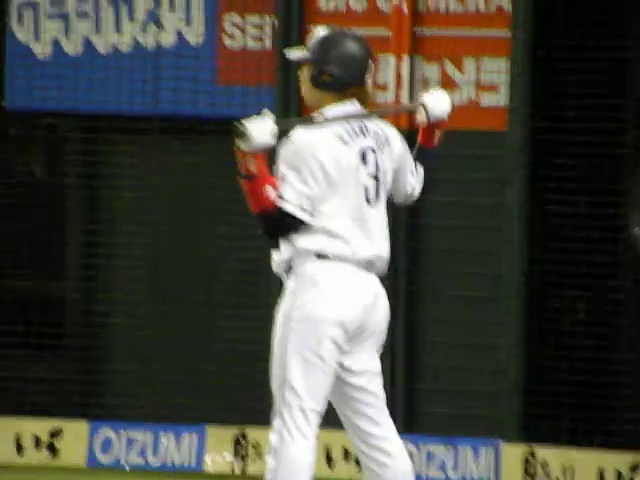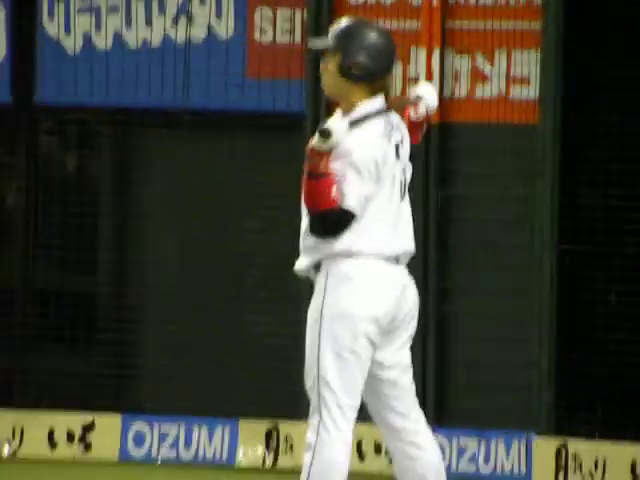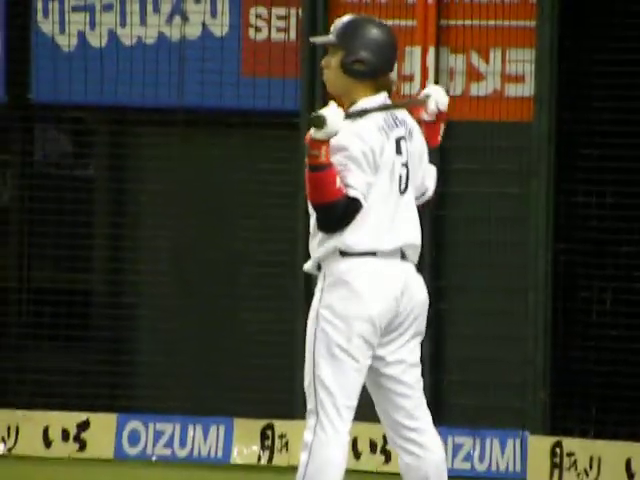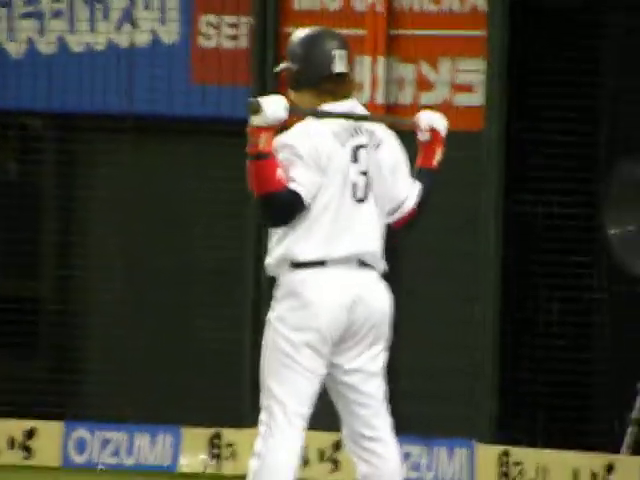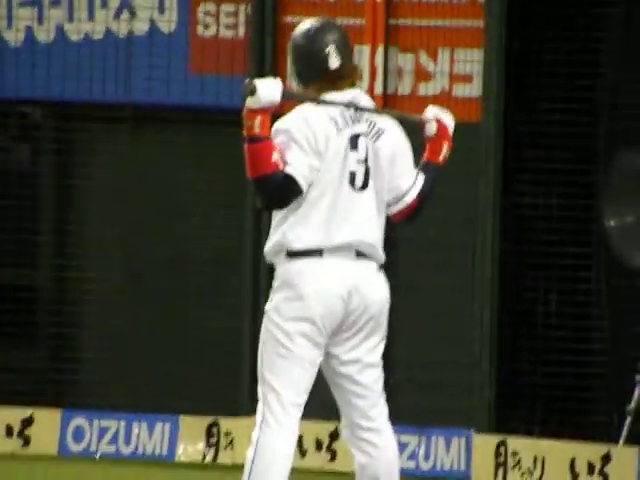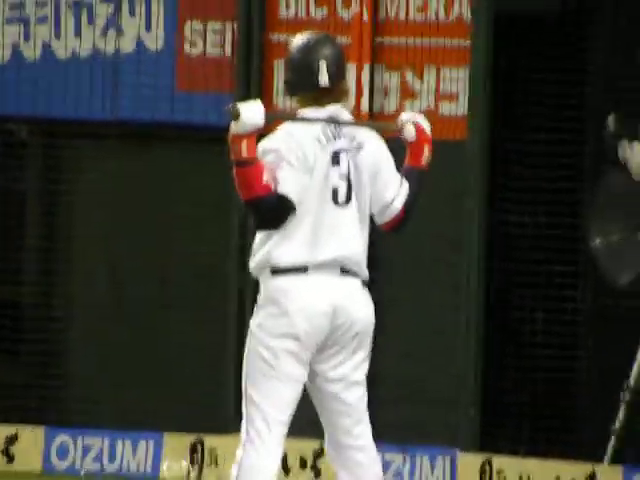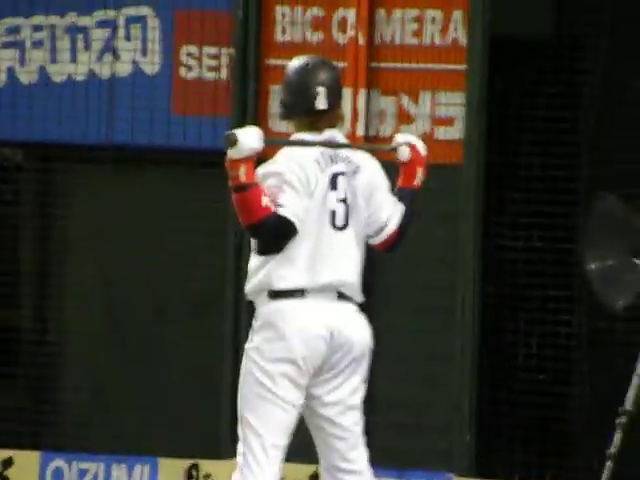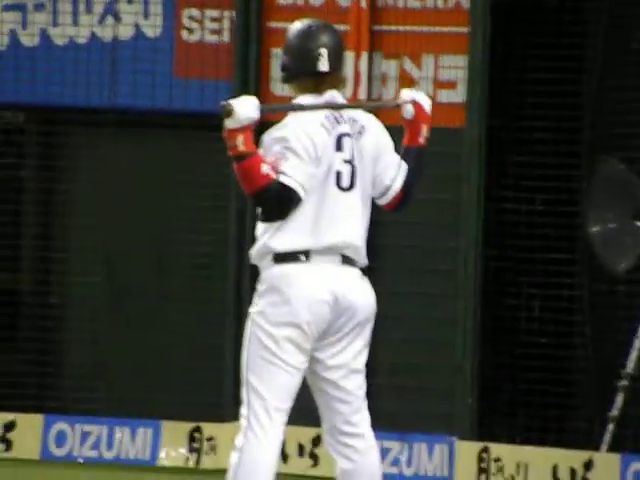
dt=0.3s
person 1, frame 1
left shoulder: (309, 141)
right shoulder: (384, 135)
left elbow: (277, 224)
right elbow: (409, 189)
left wrist: (251, 157)
right wrist: (431, 128)
left hip: (320, 287)
right hip: (367, 290)
left knee: (295, 420)
right knee: (374, 423)
person 1, frame 2
left shoulder: (353, 138)
right shoulder: (391, 124)
left elbow: (328, 223)
left wrist: (319, 155)
left hip: (351, 284)
right hip: (393, 283)
left knee: (332, 414)
right knee: (402, 416)
person 1, frame 3
left shoulder: (351, 131)
right shoulder: (405, 123)
left elbow: (333, 217)
left wrist: (319, 147)
left hip: (353, 282)
right hip: (402, 281)
left knee: (329, 415)
right knee: (409, 416)
person 1, frame 4
left shoulder: (307, 136)
right shoulder: (383, 138)
left elbow: (278, 208)
right elbow: (405, 212)
left wrist: (261, 138)
right wrist: (431, 151)
left hip: (310, 289)
right hip: (367, 291)
left knee: (282, 420)
right knee: (370, 422)
person 1, frame 5
left shoulder: (304, 121)
right shoulder: (388, 129)
left elbow: (274, 192)
right elbow: (408, 205)
left wrist: (257, 120)
right wrist: (438, 145)
left hip: (308, 279)
right hip: (365, 281)
left knee: (279, 411)
right knee: (368, 412)
person 1, frame 6
left shoulder: (289, 139)
right shoulder: (370, 143)
left elbow: (268, 212)
right elbow: (395, 216)
left wrist: (243, 144)
right wrist: (418, 152)
left hip: (292, 295)
right hip: (349, 298)
left knee: (263, 427)
right knee: (352, 431)
person 1, frame 7
left shoulder: (288, 163)
right shoulder: (365, 165)
left elbow: (270, 236)
right elbow: (390, 236)
left wrist: (241, 169)
right wrist: (412, 171)
left hip: (289, 319)
right hip: (346, 321)
person 1, frame 8
left shoulder: (295, 127)
right shoulder: (368, 127)
left elbow: (274, 203)
right elbow: (397, 195)
left wrist: (240, 138)
right wrist: (417, 127)
left hip: (293, 283)
right hip: (350, 285)
left knee: (262, 416)
right knee: (350, 419)
